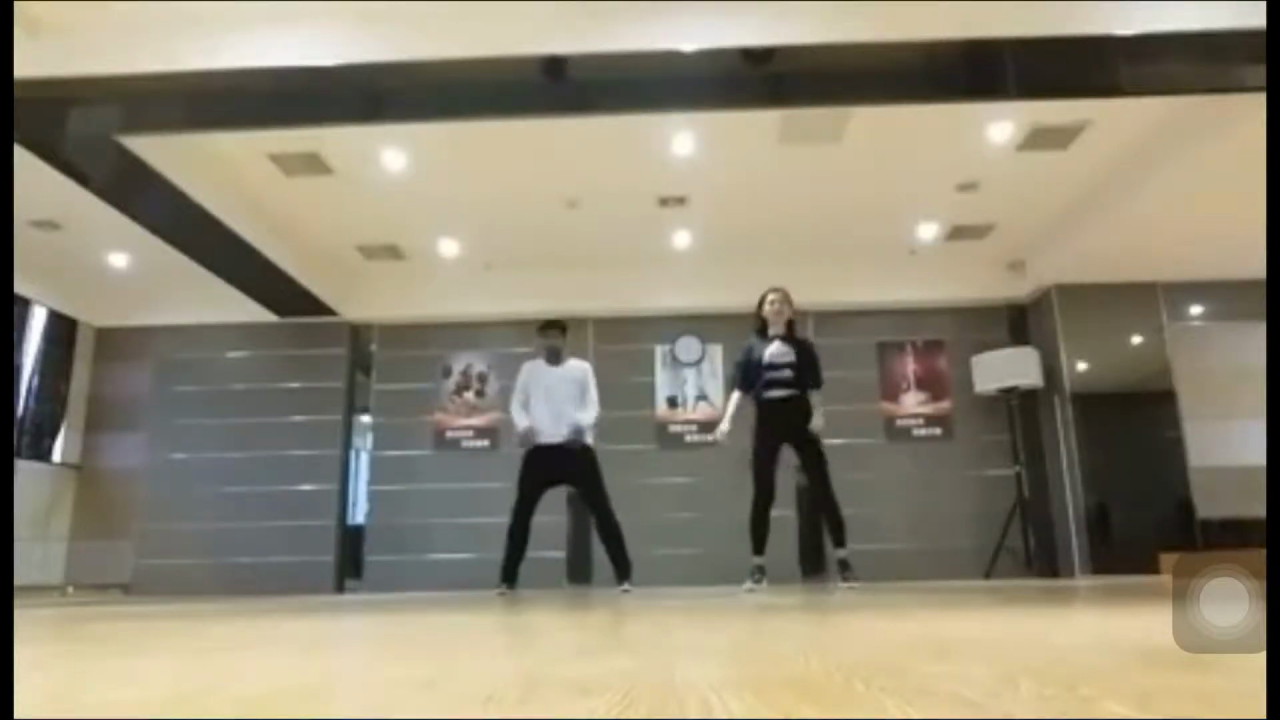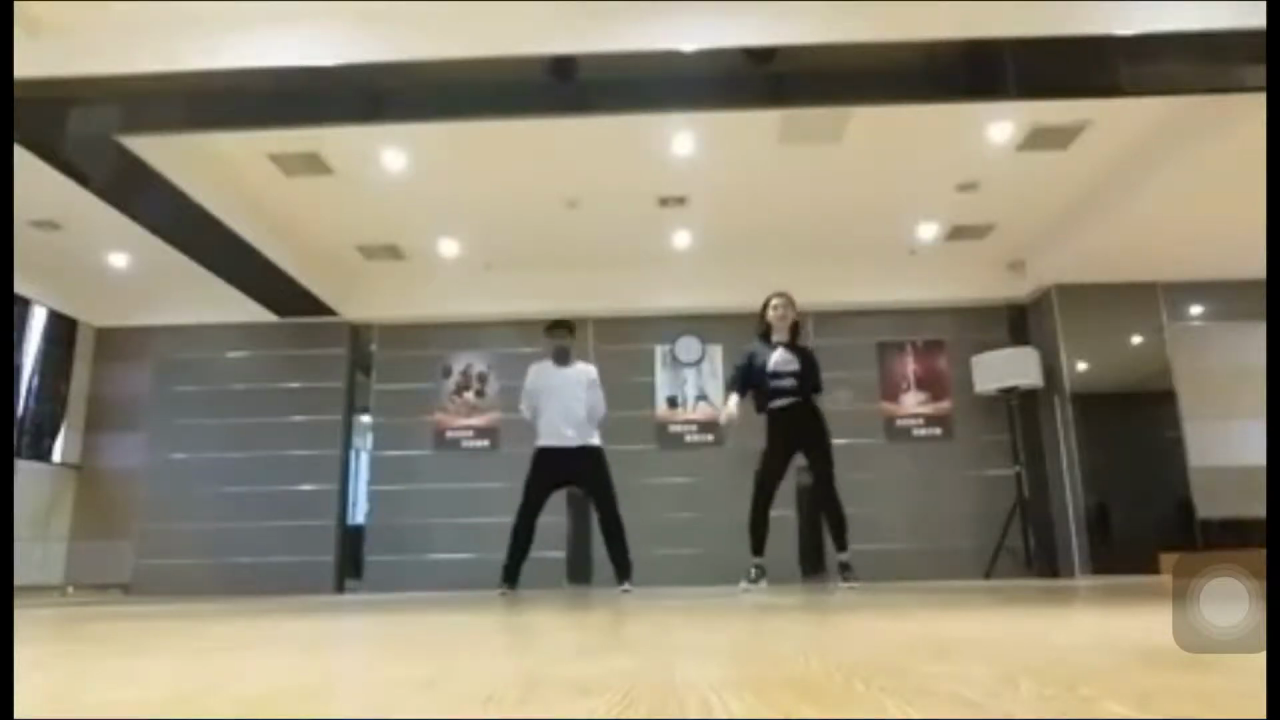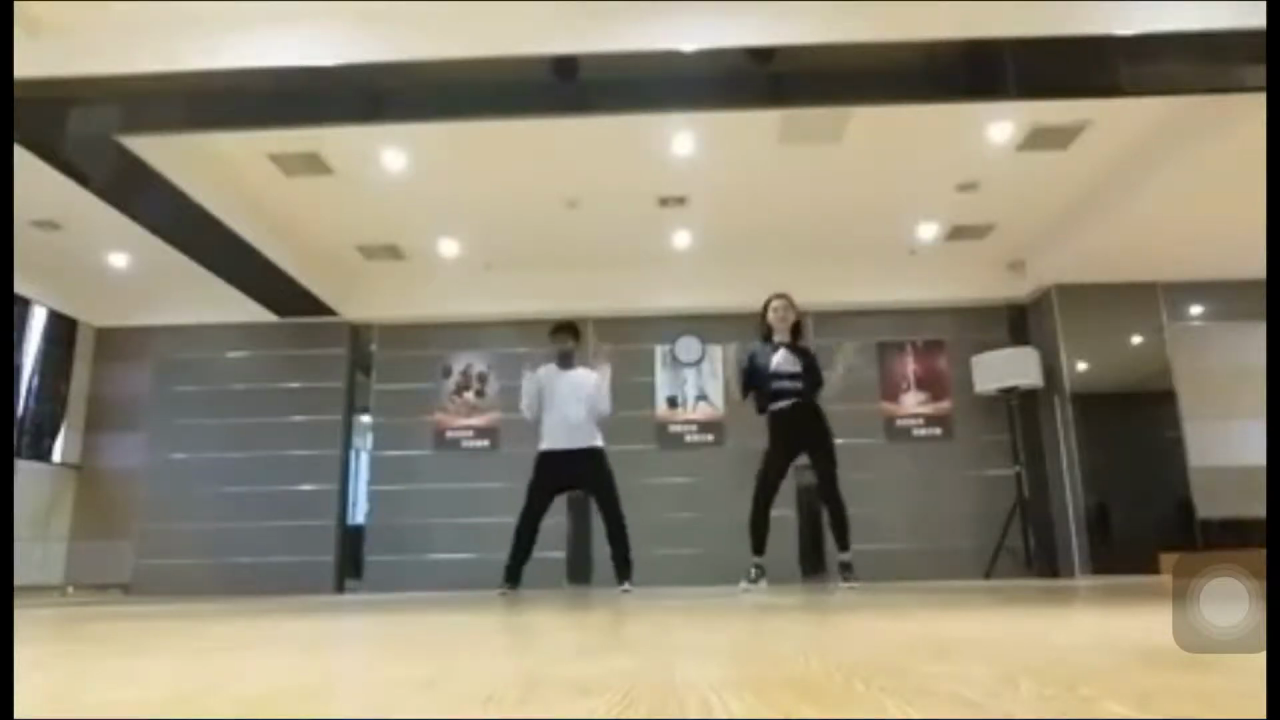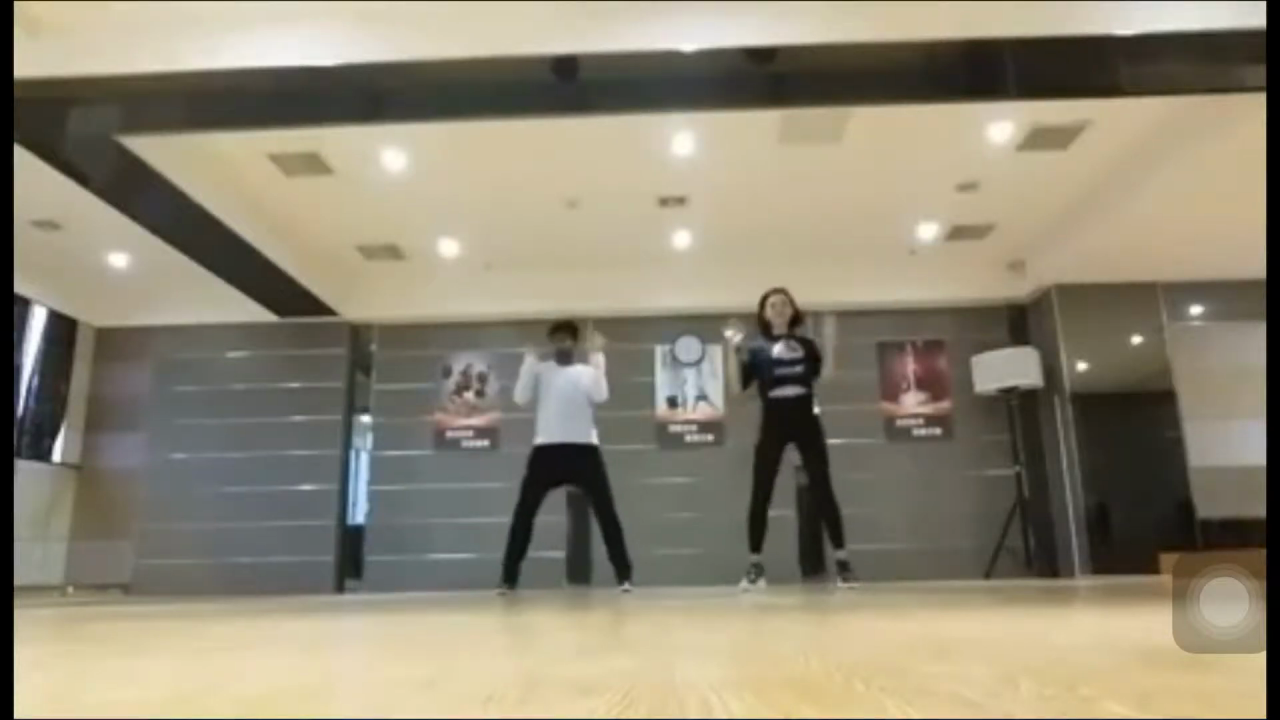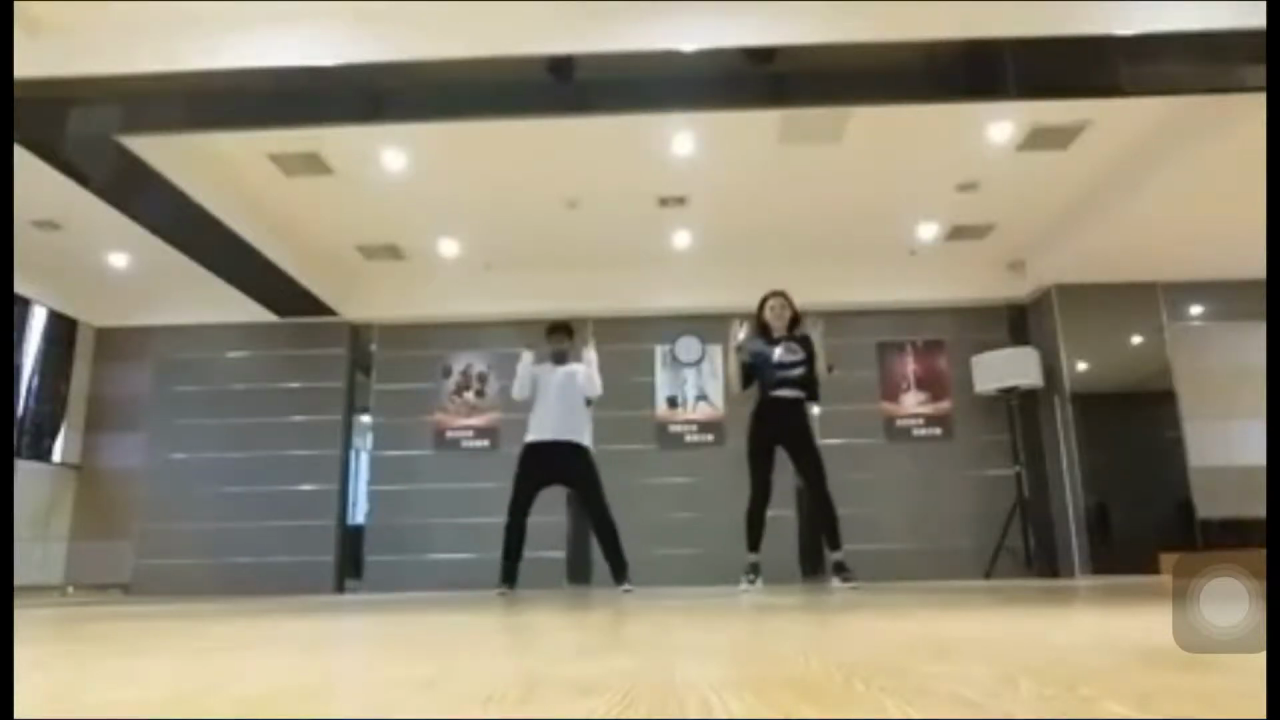
dt=0.1s
person 1, frame 1
left shoulder: (803, 346)
right shoulder: (753, 347)
left elbow: (814, 387)
right elbow: (741, 386)
left wrist: (817, 415)
right wrist: (727, 418)
left hip: (800, 420)
right hip: (768, 422)
left knee: (821, 489)
right knee: (763, 495)
left ankle: (843, 561)
right ankle: (758, 567)
person 1, frame 2
left shoulder: (804, 354)
right shoulder: (756, 352)
left elbow: (816, 392)
right elbow: (738, 389)
right wrist: (731, 407)
left hip: (809, 424)
right hip: (779, 429)
left knee: (826, 493)
right knee: (761, 496)
left ankle: (844, 563)
right ankle: (756, 567)
person 1, frame 3
left shoulder: (804, 354)
right shoulder: (756, 353)
left elbow: (820, 390)
right elbow: (739, 394)
left hip: (814, 424)
right hip: (782, 429)
left knee: (830, 492)
right knee: (762, 496)
left ankle: (844, 563)
right ankle: (756, 566)
person 1, frame 4
left shoulder: (805, 344)
right shoulder: (757, 346)
left elbow: (824, 377)
right elbow: (738, 384)
right wrist: (735, 351)
left hip: (804, 418)
right hip: (773, 421)
left knee: (821, 488)
right knee: (761, 492)
left ankle: (841, 562)
right ankle: (755, 566)
person 1, frame 5
left shoulder: (804, 342)
right shoulder: (754, 346)
left elbow: (821, 378)
right elbow: (737, 386)
left wrist: (819, 345)
right wrist: (736, 348)
left hip: (796, 421)
right hip: (765, 422)
left knee: (818, 489)
right knee: (759, 494)
left ankle: (837, 562)
right ankle: (752, 566)
person 2, frame 1
left shoulder: (582, 368)
right shoulder: (529, 369)
left elbow: (591, 408)
right elbow: (517, 405)
left wrist: (582, 424)
right wrist: (523, 426)
left hip: (576, 449)
right hip: (540, 449)
left knee: (601, 510)
right knee: (521, 512)
left ankle: (623, 575)
right ankle: (508, 578)
person 2, frame 2
left shoulder: (588, 372)
right shoulder: (537, 371)
left elbow: (597, 414)
right elbow: (528, 411)
left wrist: (595, 392)
right wrist: (528, 406)
left hip: (586, 450)
right hip: (548, 451)
left knee: (609, 511)
right knee: (527, 513)
left ankle: (624, 575)
right ankle: (509, 578)
person 2, frame 3
left shoulder: (591, 376)
right shoulder: (542, 374)
left elbow: (602, 411)
right elbow: (530, 412)
left wrist: (604, 377)
right wrist: (529, 383)
left hip: (588, 453)
right hip: (551, 454)
left knee: (613, 513)
right knee: (530, 515)
left ankle: (624, 575)
right ankle: (511, 577)
person 2, frame 4
left shoulder: (587, 372)
right shoulder: (540, 370)
left elbow: (600, 397)
right elbow: (521, 398)
left wrist: (597, 358)
right wrist: (529, 361)
left hip: (583, 449)
right hip: (546, 450)
left knee: (606, 511)
right knee: (524, 512)
left ankle: (623, 575)
right ankle: (509, 578)
person 2, frame 5
left shoulder: (581, 371)
right shoulder: (537, 372)
left elbow: (594, 392)
right elbow: (519, 394)
left wrist: (589, 356)
right wrist: (526, 359)
left hip: (574, 449)
right hip: (537, 448)
left knee: (598, 511)
right knee: (517, 512)
left ankle: (621, 574)
right ankle: (507, 578)
